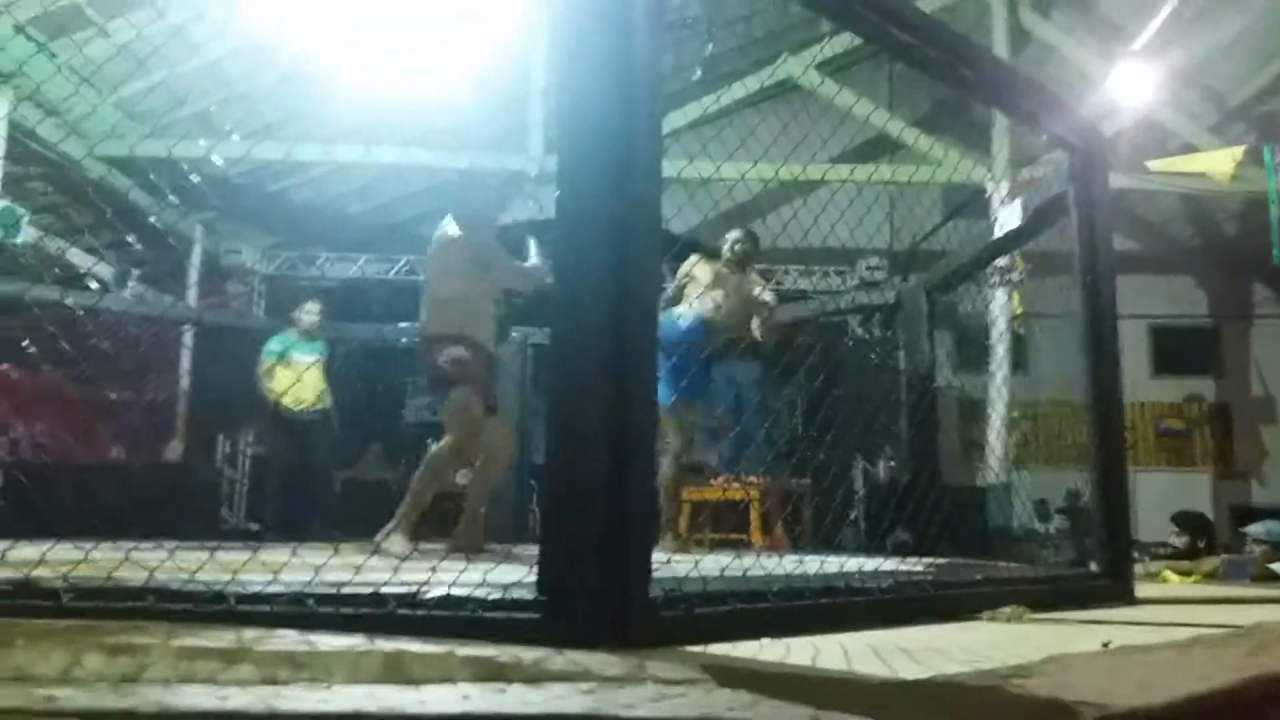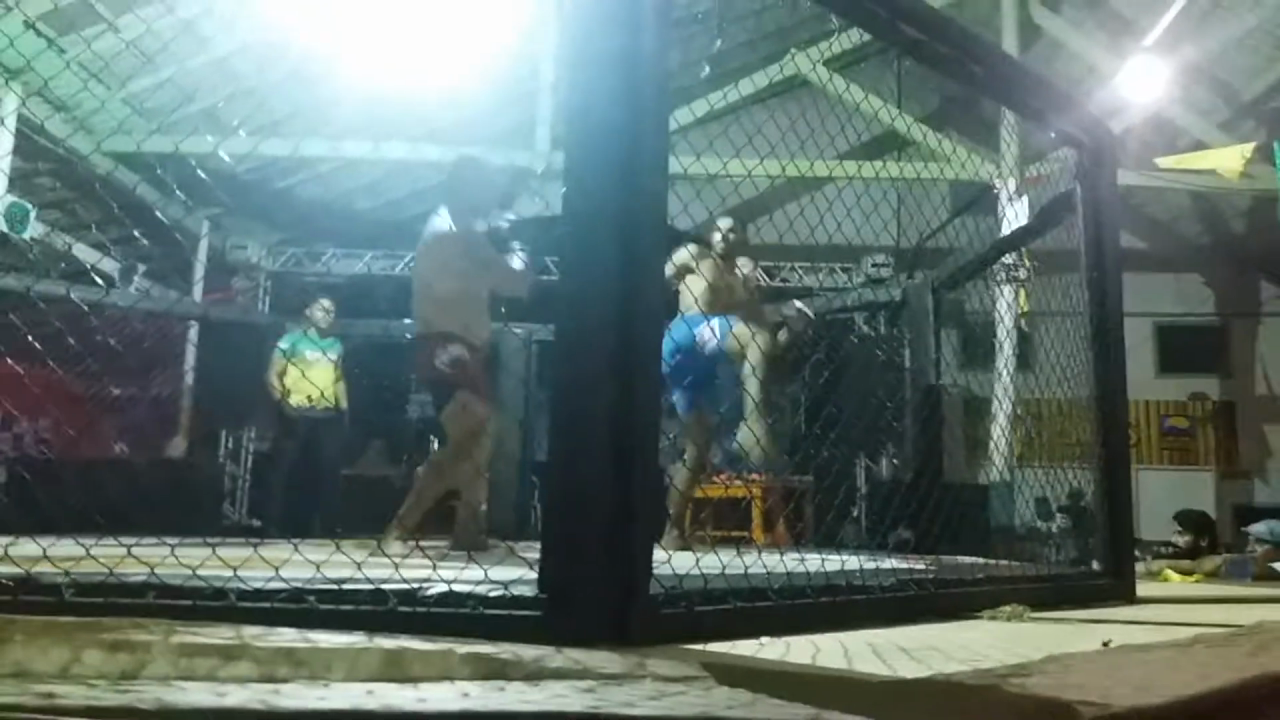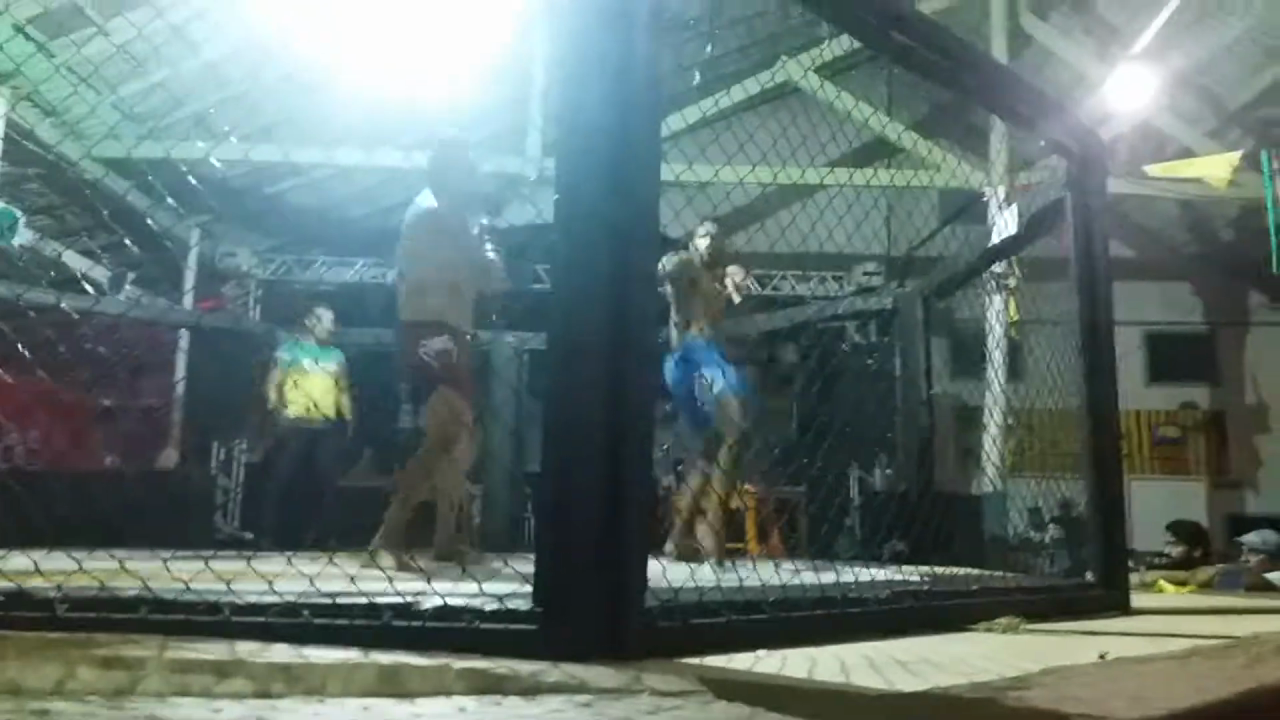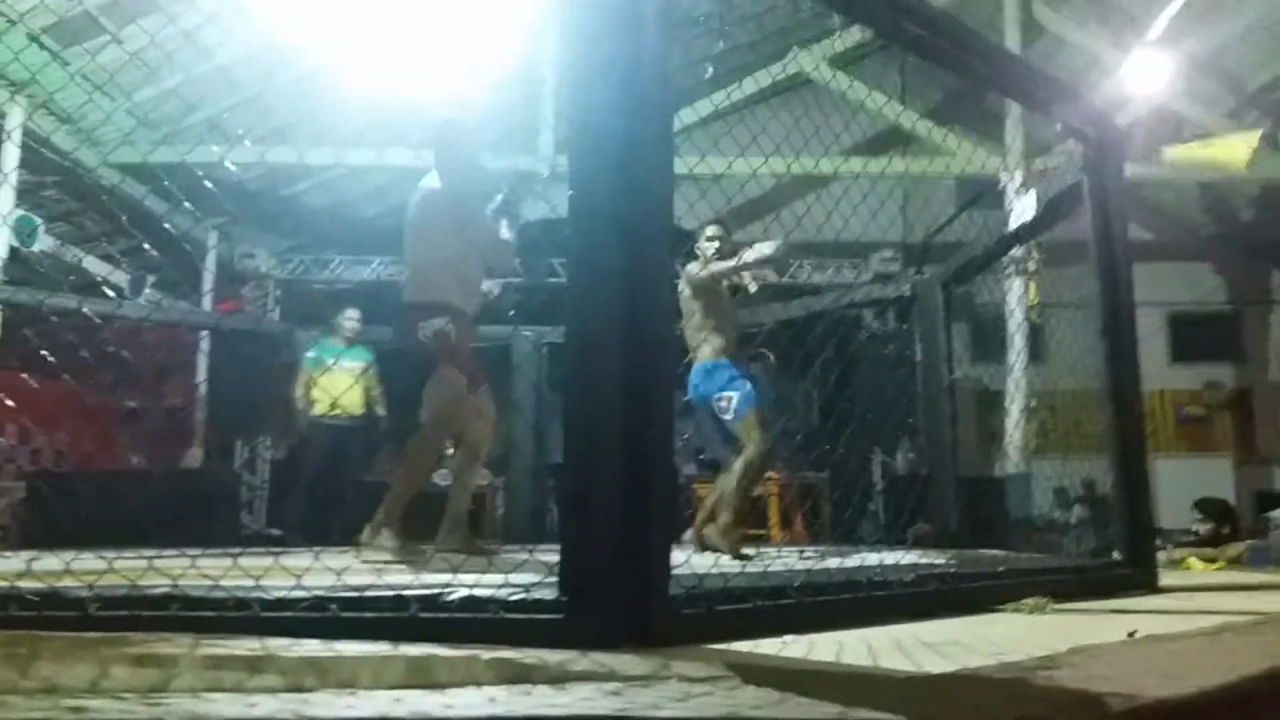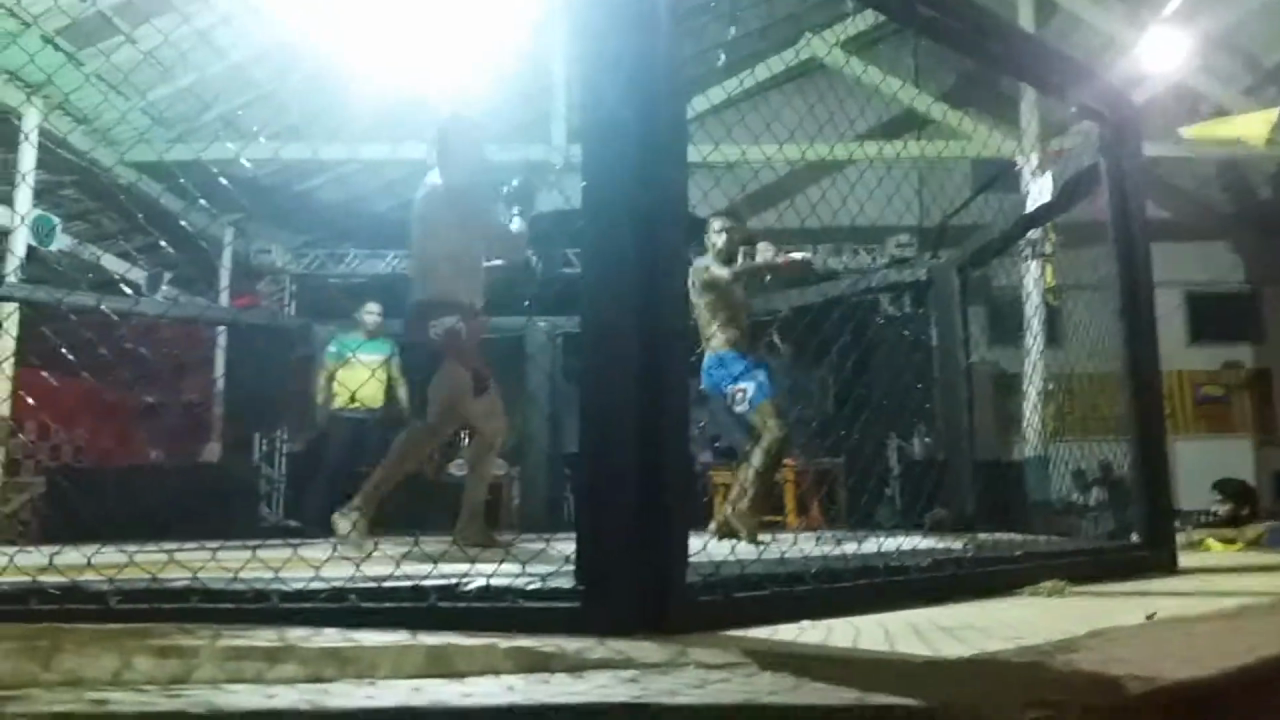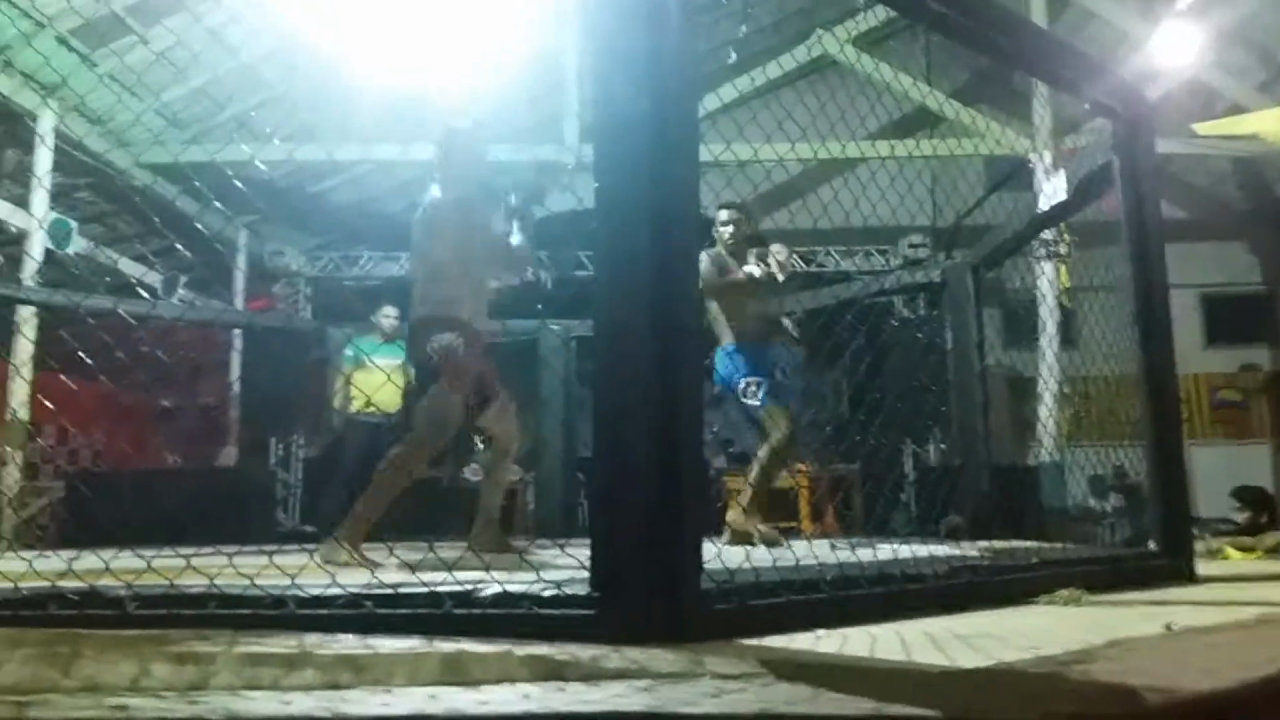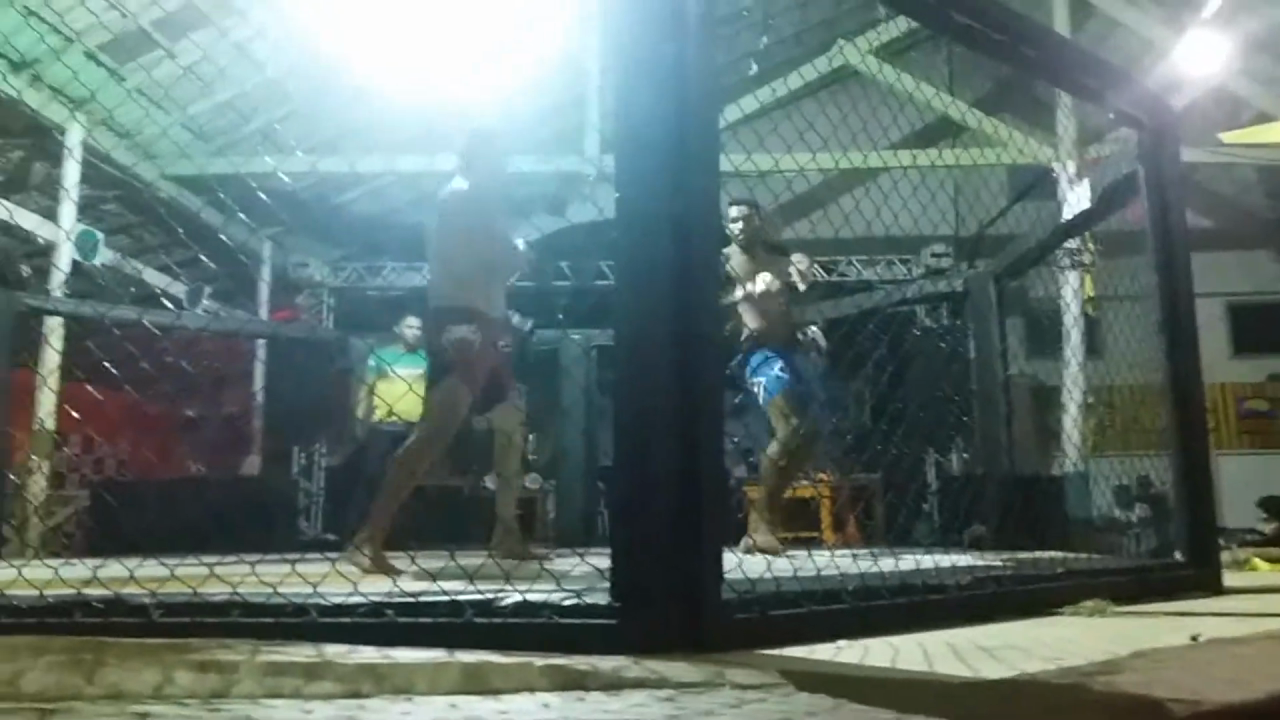
dt=0.1s
person 1, frame 1
left shoulder: (467, 239)
right shoulder: (461, 237)
right elbow: (527, 278)
right wrist: (534, 254)
left hip: (472, 349)
right hip: (451, 346)
left knee: (499, 443)
right knee: (465, 431)
left ankle: (469, 532)
right ankle: (398, 528)
person 1, frame 2
left shoulder: (458, 231)
right shoulder: (454, 232)
right elbow: (517, 285)
left hip: (464, 349)
right hip: (448, 348)
left knee: (477, 438)
right knee: (469, 436)
left ankle: (467, 529)
right ankle: (399, 529)
person 1, frame 3
left shoulder: (440, 215)
right shoulder: (434, 215)
right elbow: (492, 277)
right wrist: (490, 252)
left hip: (445, 340)
right hip: (431, 338)
left knee: (462, 442)
right knee: (447, 436)
left ankle: (446, 539)
right ankle: (388, 540)
person 1, frame 4
left shoulder: (441, 194)
right shoulder: (445, 194)
right elbow: (501, 255)
right wrist: (506, 218)
left hip: (447, 322)
right hip: (435, 319)
left knee: (480, 426)
right knee: (446, 420)
left ankle: (454, 531)
right ankle: (385, 521)
person 1, frame 5
left shoulder: (450, 193)
right shoulder: (452, 191)
right elbow: (512, 246)
right wrist: (516, 212)
left hip: (455, 321)
right hip: (443, 319)
left knee: (492, 423)
right knee: (445, 418)
left ankle: (470, 523)
right ankle: (359, 510)
person 1, frame 6
left shoulder: (450, 205)
right shoulder: (453, 203)
right elbow: (515, 262)
left wrist: (514, 280)
right wrist: (518, 229)
left hip: (465, 338)
right hip: (445, 336)
left knee: (507, 431)
right knee: (430, 438)
left ankle: (487, 529)
right ankle: (347, 536)
person 1, frame 7
left shoulder: (472, 202)
right shoulder: (466, 198)
right elbow: (505, 263)
left wrist: (507, 319)
right wrist: (518, 248)
left hip: (481, 330)
right hip: (462, 327)
left knee: (512, 429)
right knee: (433, 434)
left ankle: (507, 534)
right ankle: (367, 542)
person 2, frame 1
left shoulder: (753, 291)
right shoulder: (698, 264)
left elbow: (762, 336)
right elbow: (668, 298)
left wrist: (762, 310)
left hip: (696, 356)
right hip: (677, 332)
left knee: (679, 446)
left ankle: (668, 532)
person 2, frame 2
left shoulder: (744, 282)
right shoulder: (692, 254)
left elbow: (764, 331)
right elbow: (661, 282)
left wrist: (788, 327)
left hip: (699, 357)
right hip: (688, 330)
left knee: (698, 447)
right knee: (757, 342)
left ankle: (672, 530)
right ankle: (751, 426)
person 2, frame 3
left shoulder: (719, 289)
right shoulder: (683, 264)
right elbow: (668, 268)
left hip: (695, 362)
right hip: (696, 358)
left knee: (710, 453)
right knee: (735, 423)
left ankle: (680, 536)
right ankle: (711, 520)
person 2, frame 4
left shoulder: (720, 288)
right shoulder: (694, 273)
right elbow: (711, 271)
right wrist: (748, 258)
left hip: (722, 371)
right hip: (715, 372)
left knee: (748, 451)
right knee: (756, 444)
left ankle: (702, 526)
right ankle: (722, 524)
person 2, frame 5
left shoulder: (732, 283)
right shoulder: (704, 267)
right elbow: (731, 274)
right wrist: (778, 262)
left hip: (737, 361)
right hip: (727, 363)
left knee: (767, 438)
right knee: (775, 432)
left ankle: (728, 516)
right ankle: (740, 509)
person 2, frame 6
left shoulder: (751, 259)
right shoulder: (711, 259)
right elbow: (705, 286)
left wrist: (777, 325)
right wrist: (749, 276)
left hip: (761, 352)
right hip: (738, 357)
left knee: (778, 435)
right knee: (782, 431)
left ankle: (742, 511)
right ankle: (745, 509)
person 2, frame 7
left shoulder: (776, 261)
right shoulder: (724, 261)
left wrist: (804, 331)
right wrist: (746, 292)
left hip: (788, 351)
right hip: (761, 353)
left knee: (801, 436)
right knee: (789, 431)
left ankle: (761, 522)
right ankle: (760, 519)
person 3, frame 1
left shoulder: (321, 345)
right shoulder: (278, 343)
right elbow: (262, 377)
left wrist: (329, 407)
right wrist: (277, 403)
left hip: (317, 417)
right hip: (286, 418)
left knee: (321, 471)
right knee: (281, 471)
left ankle: (319, 527)
right ankle: (274, 527)
person 3, frame 2
left shoulder: (335, 344)
right shoulder: (291, 340)
right elbow: (273, 375)
left wrist: (344, 408)
right wrist: (282, 401)
left hip: (328, 417)
right hip: (297, 415)
left knee: (329, 471)
right knee: (287, 469)
left ankle: (325, 524)
right ankle: (277, 523)
person 3, frame 3
left shoulder: (337, 355)
right shoulder: (290, 349)
left elbow: (342, 390)
right elbow: (273, 385)
left wrist: (348, 419)
right wrist: (276, 411)
left hip: (327, 428)
right hip: (295, 426)
left knee: (325, 482)
right knee: (283, 479)
left ankle: (316, 535)
right ankle: (270, 535)
person 3, frame 4
left shoulder: (365, 353)
right shoulder: (319, 349)
left elbow: (374, 388)
right elbow: (302, 383)
left wrist: (381, 414)
right wrist: (301, 412)
left hip: (354, 425)
right hip: (323, 422)
left knee: (349, 480)
right knee: (311, 474)
left ankle: (341, 530)
right ankle: (295, 529)
person 3, frame 5
left shoulder: (388, 346)
right shoulder: (340, 342)
left elbow: (397, 379)
right elbow: (324, 376)
left wrist: (405, 405)
right wrist: (321, 406)
left hip: (373, 417)
right hip: (344, 415)
right knee: (332, 466)
right ankle: (314, 520)
person 3, frame 6
left shoulder: (403, 349)
right shoulder: (357, 346)
right elbow: (342, 380)
right wrist: (337, 411)
left hip: (390, 421)
right hip: (360, 419)
right knee: (348, 471)
right ankle: (329, 522)
person 3, frame 7
left shoulder: (425, 359)
right shoulder: (380, 356)
right elbow: (365, 390)
right wrist: (360, 420)
left hip: (412, 430)
right hip: (382, 428)
right knee: (370, 478)
right ankle: (355, 529)
